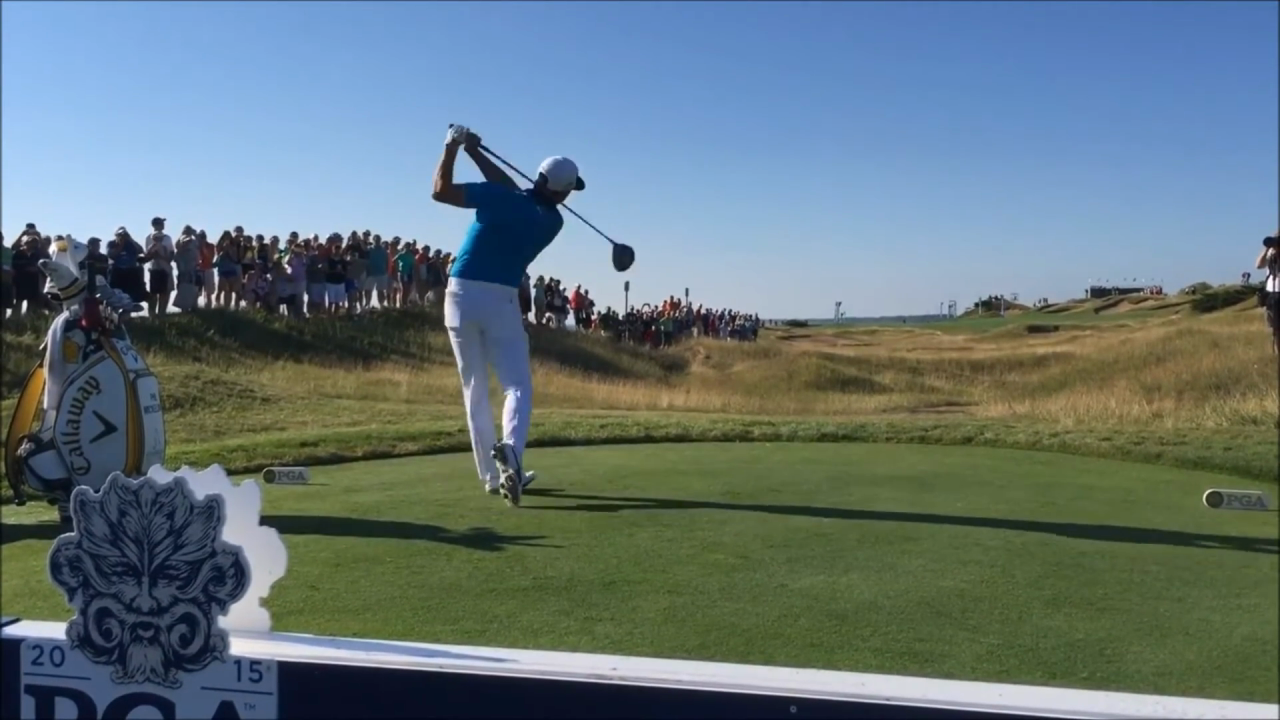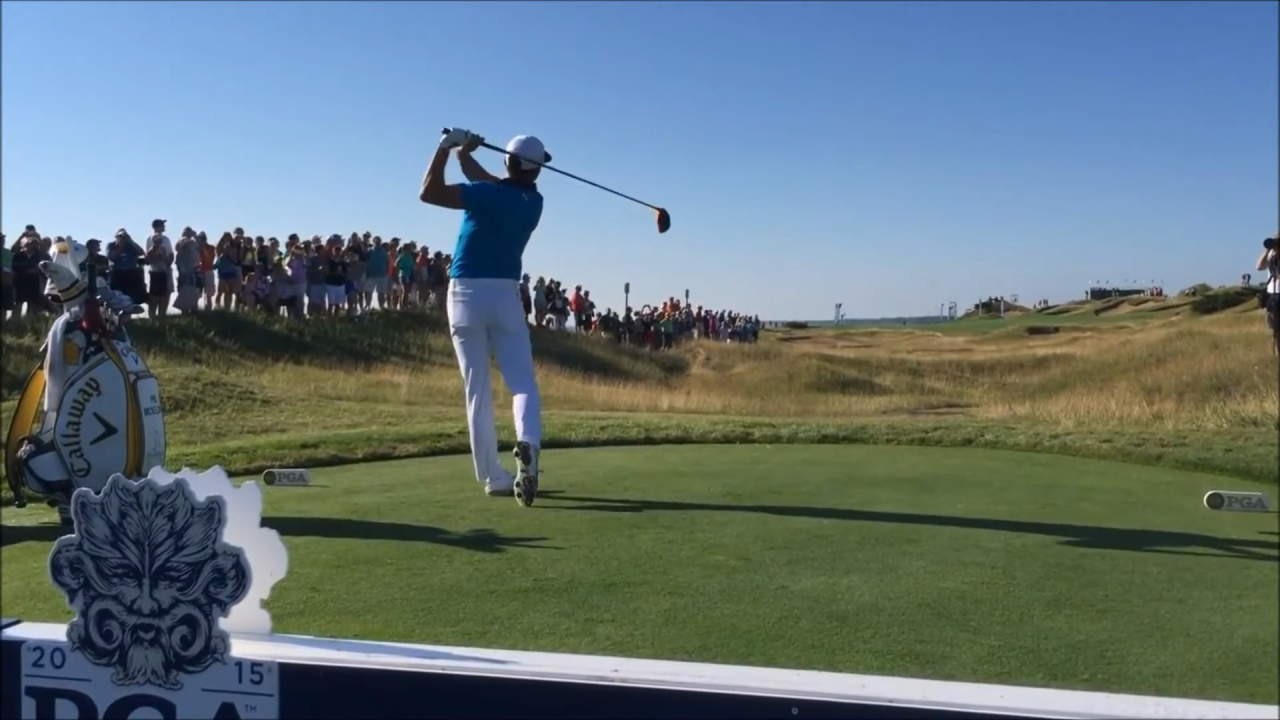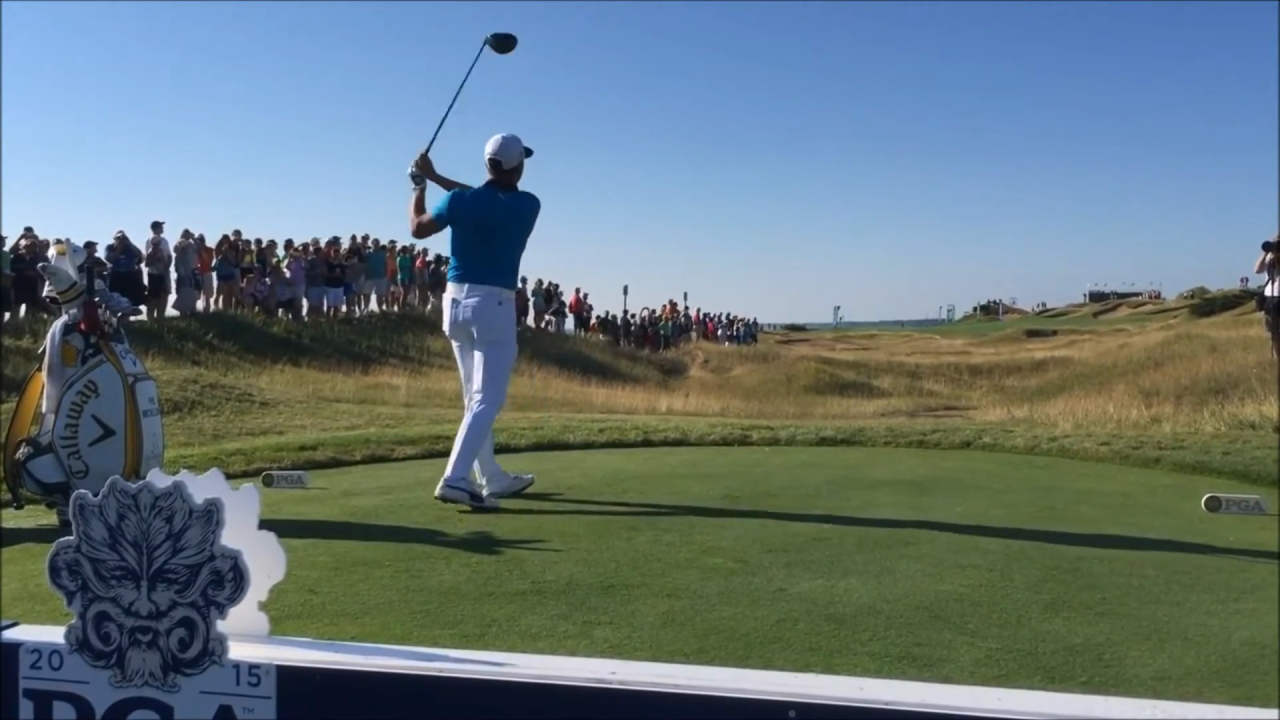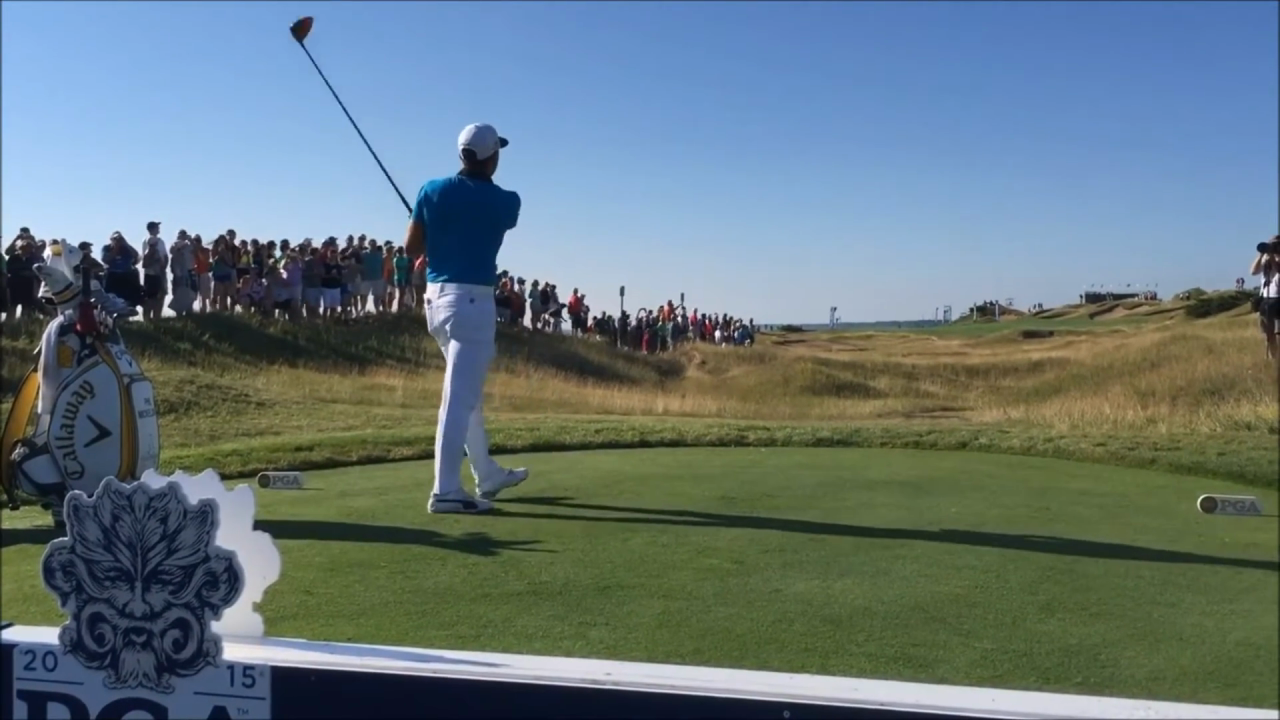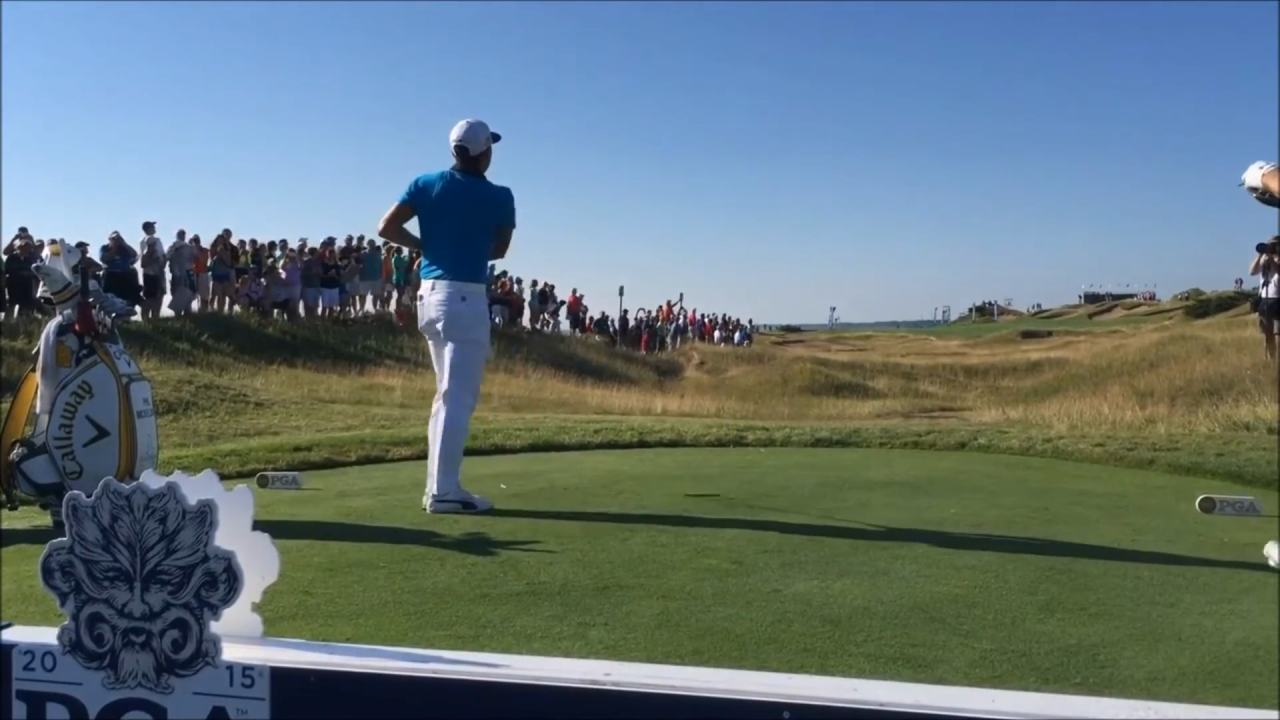
dt=0.4s
person 1, frame 1
left shoulder: (497, 196)
right shoulder: (553, 221)
left elbow: (440, 193)
left wrist: (452, 147)
right wrist: (474, 152)
left hip: (458, 297)
right hip: (499, 303)
left knee: (476, 388)
right knee: (518, 387)
left ankle: (494, 474)
right ankle: (510, 448)
person 1, frame 2
left shoulder: (490, 195)
right shoulder: (534, 202)
left elbow: (428, 193)
left wrist: (446, 147)
right wrist: (464, 152)
left hip: (465, 296)
right hip: (504, 297)
left knee: (477, 391)
right knee: (523, 384)
left ankle: (493, 475)
right ankle: (528, 442)
person 1, frame 3
left shoulder: (461, 201)
right shoulder: (529, 206)
left elbow: (417, 229)
left wrist: (420, 185)
right wrist: (435, 176)
left hip: (456, 301)
right hip: (495, 305)
left knee: (476, 395)
right knee: (487, 397)
left ankle: (491, 477)
right ankle: (455, 478)
person 1, frame 4
left shoulder: (432, 191)
right shoulder: (507, 202)
left elbow: (411, 249)
left hip: (436, 298)
right hip: (473, 301)
left knee: (466, 393)
right knee: (459, 397)
left ankle: (488, 475)
right ankle: (445, 491)
person 1, frame 5
left shoulder: (425, 184)
right shoulder: (499, 197)
left elbow: (387, 229)
right elbow: (498, 251)
left hip: (430, 295)
right hip: (465, 298)
left knee: (449, 395)
right knee: (459, 398)
left ankle: (439, 484)
right ankle: (444, 491)
